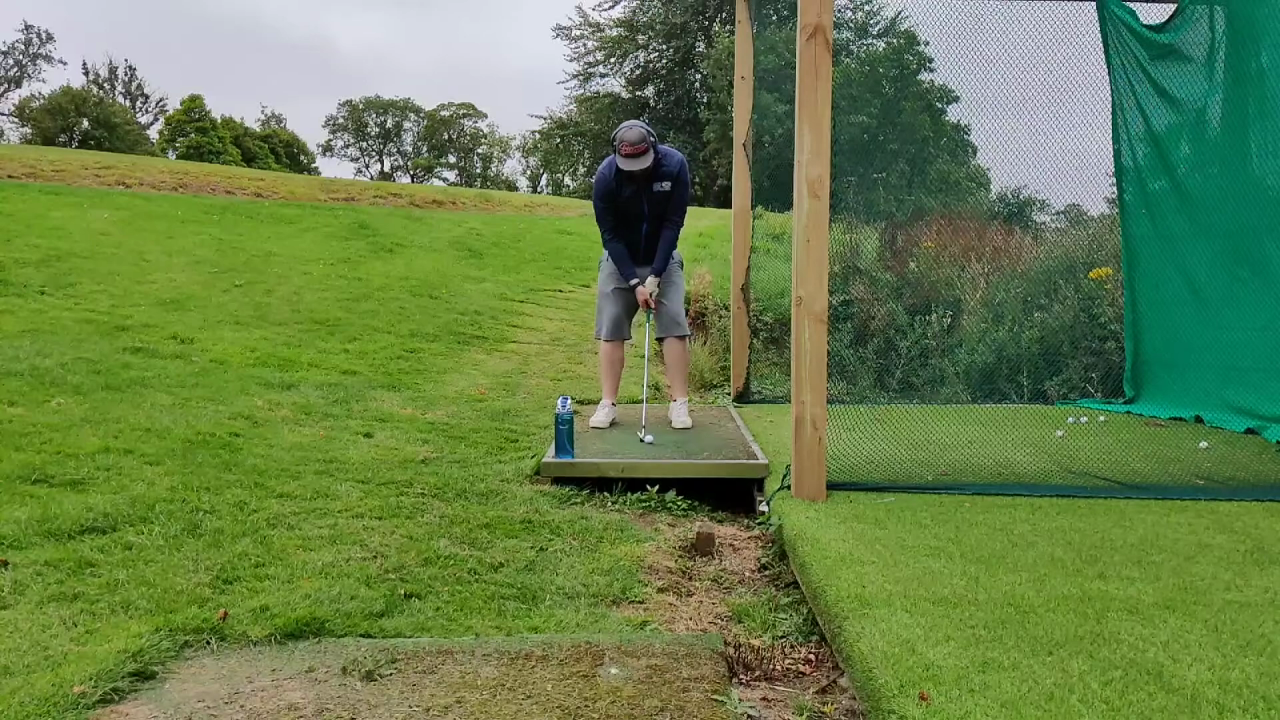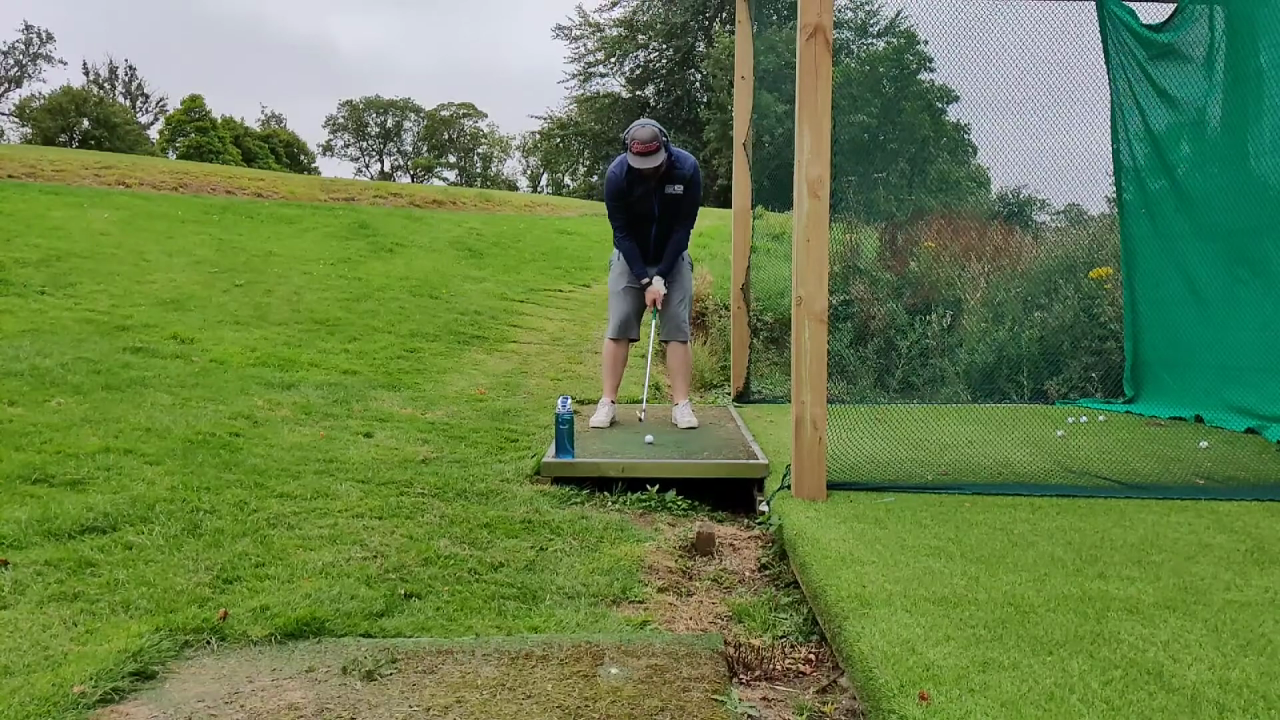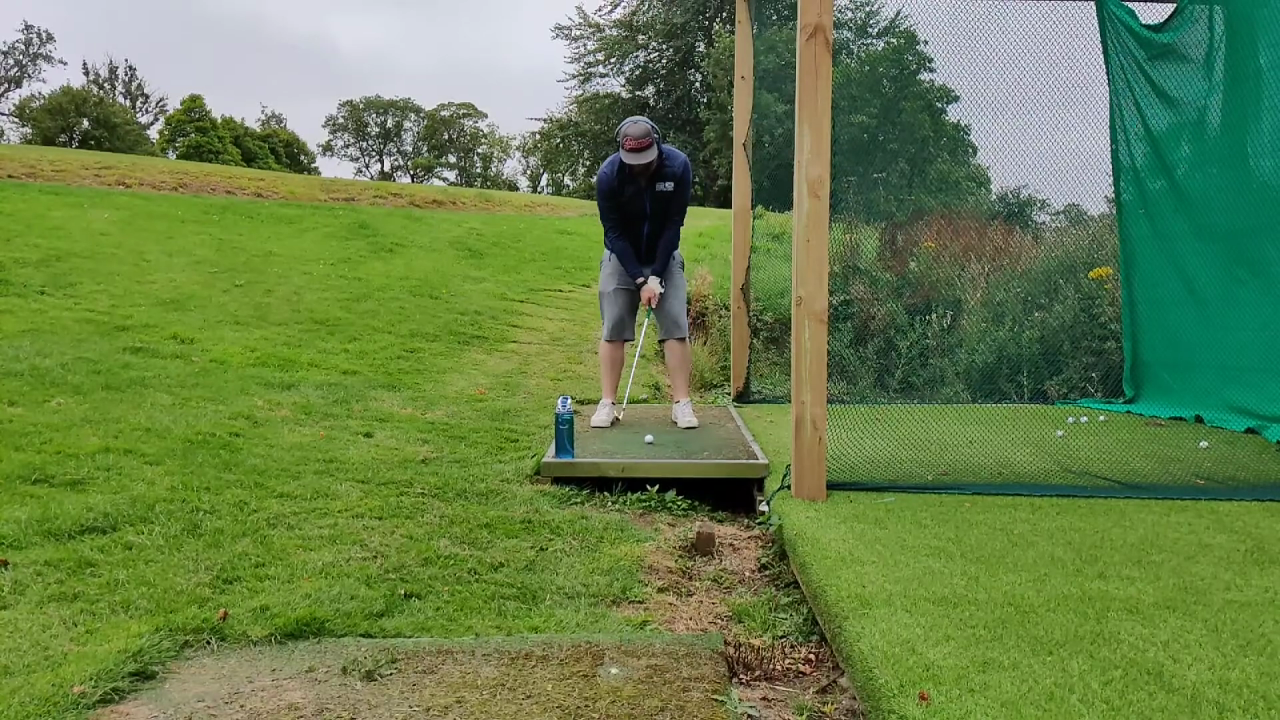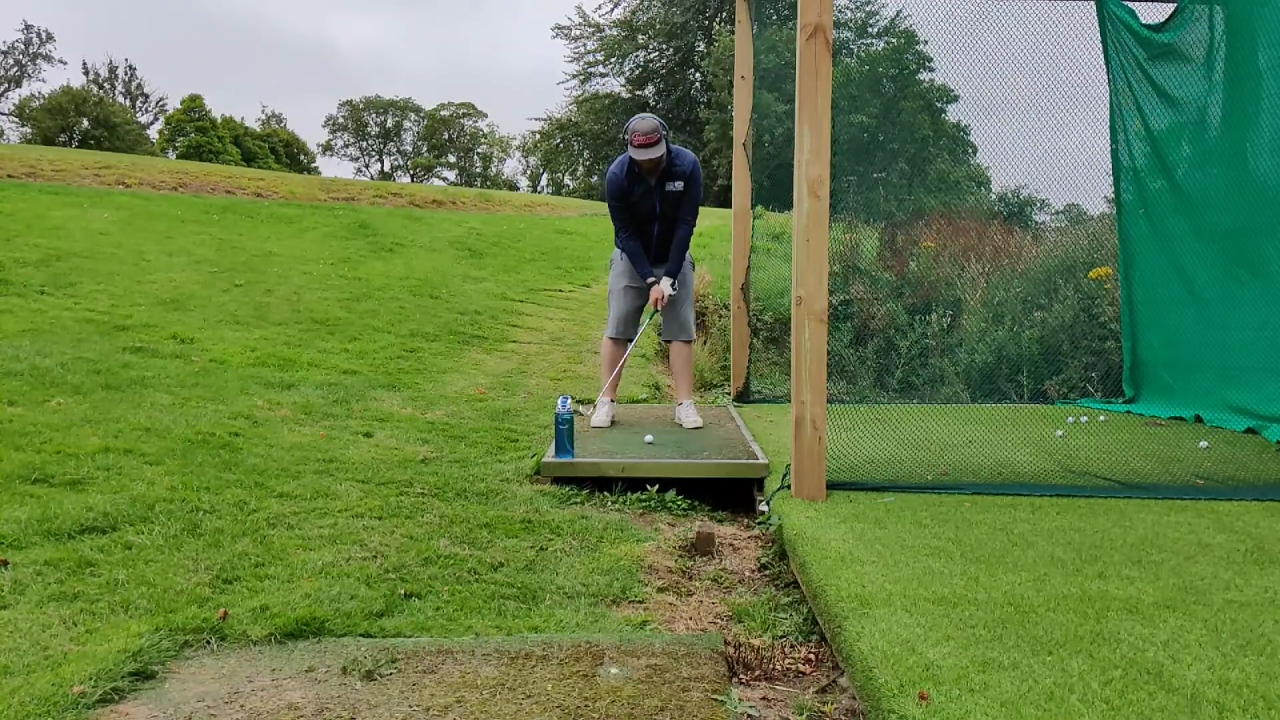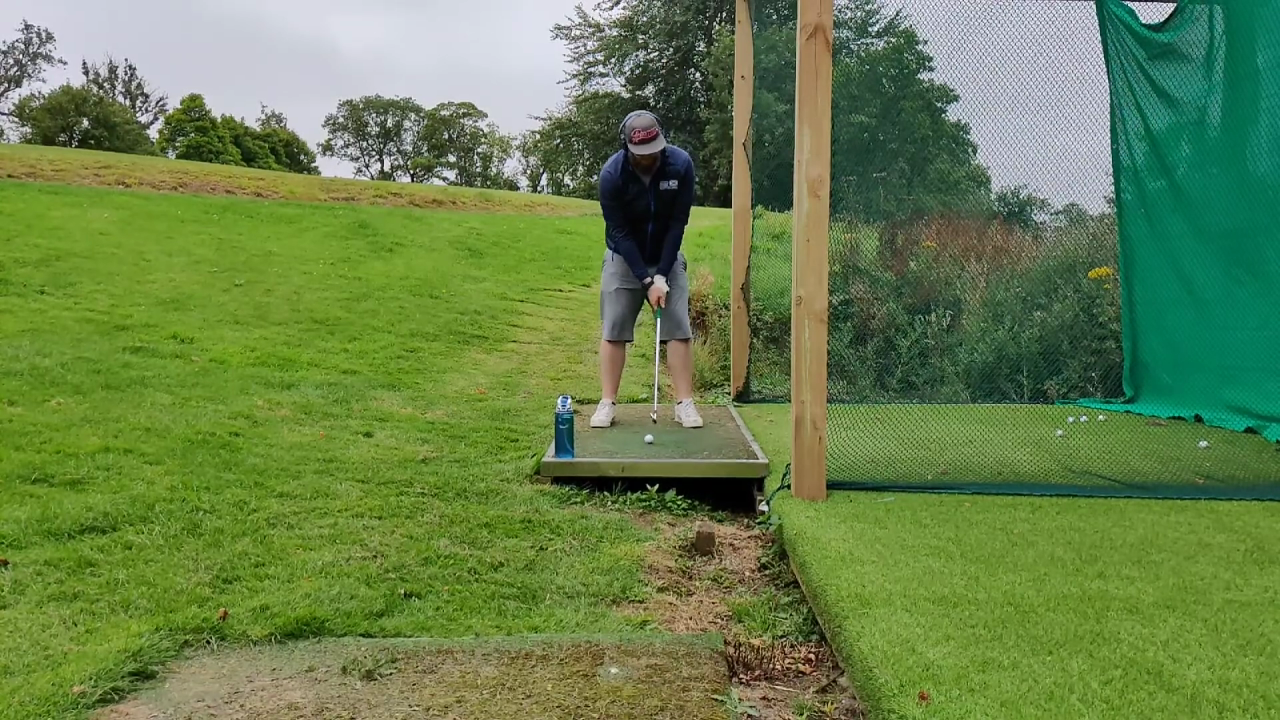
dt=0.4s
person 1, frame 1
left shoulder: (675, 165)
right shoulder: (606, 175)
left elbow: (673, 224)
right elbow: (609, 233)
left wrist: (654, 275)
right wrist: (634, 281)
left hip: (663, 258)
right hip: (619, 260)
left knee: (675, 326)
right knee: (611, 329)
left ankle: (679, 403)
right ankle: (608, 403)
person 1, frame 2
left shoulder: (687, 168)
right shoulder: (617, 174)
left elbow: (683, 227)
right elbow: (622, 232)
left wrist: (661, 277)
right wrist: (645, 280)
left hip: (673, 259)
right hip: (629, 259)
left knee: (678, 329)
right knee: (618, 327)
left ankle: (681, 404)
right ankle: (607, 402)
person 1, frame 3
left shoulder: (678, 165)
right shoulder: (608, 174)
left elbow: (673, 225)
right elbow: (614, 232)
left wrist: (656, 276)
right wrist: (640, 280)
left hip: (664, 257)
right hip: (621, 259)
left knee: (676, 327)
right knee: (613, 329)
left ankle: (681, 403)
right ankle: (607, 403)
person 1, frame 4
left shoulder: (688, 165)
right shoulder: (618, 174)
left elbow: (686, 225)
right elbow: (625, 232)
left wrist: (668, 277)
right wrist: (650, 279)
left hip: (674, 258)
right hip: (630, 258)
left knee: (681, 329)
right knee: (617, 328)
left ankle: (685, 404)
right ankle: (607, 402)
person 1, frame 5
left shoulder: (681, 164)
right shoulder: (612, 174)
left elbow: (677, 223)
right elbow: (620, 233)
left wrist: (661, 275)
right wrist: (647, 281)
left hip: (667, 258)
right hip: (623, 259)
left knee: (679, 328)
right knee: (614, 329)
left ankle: (684, 404)
right ankle: (607, 403)
